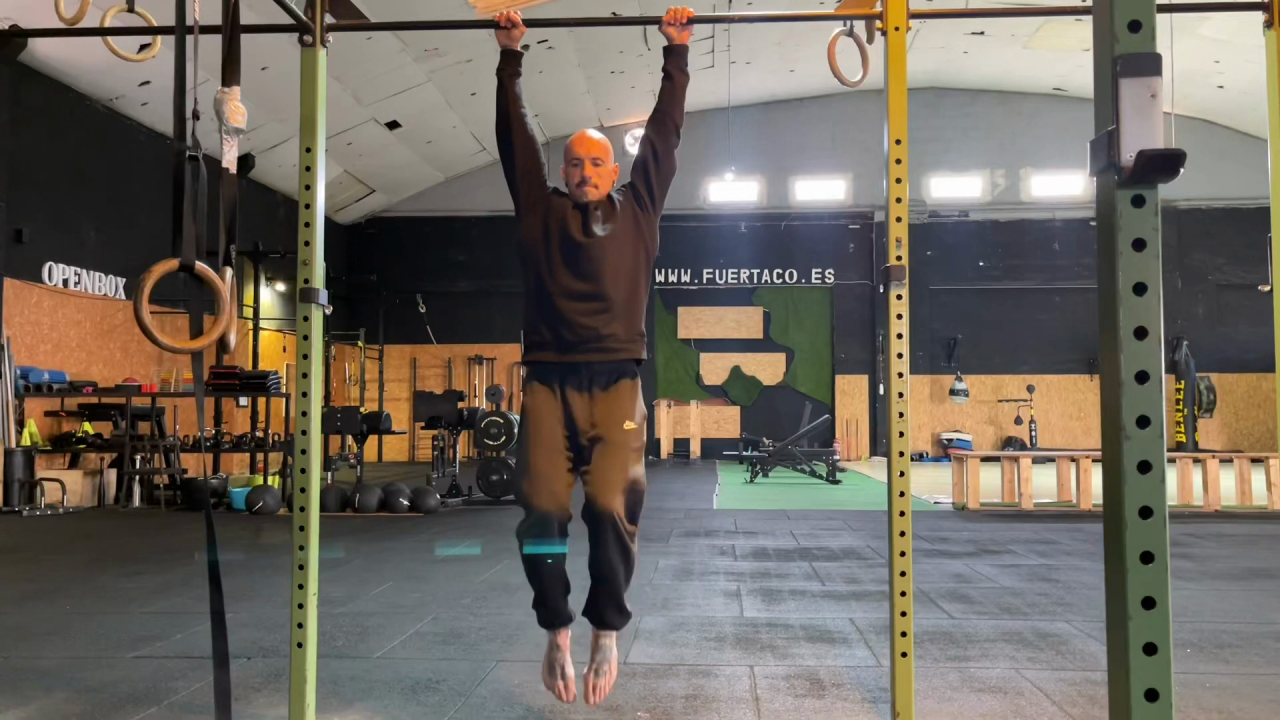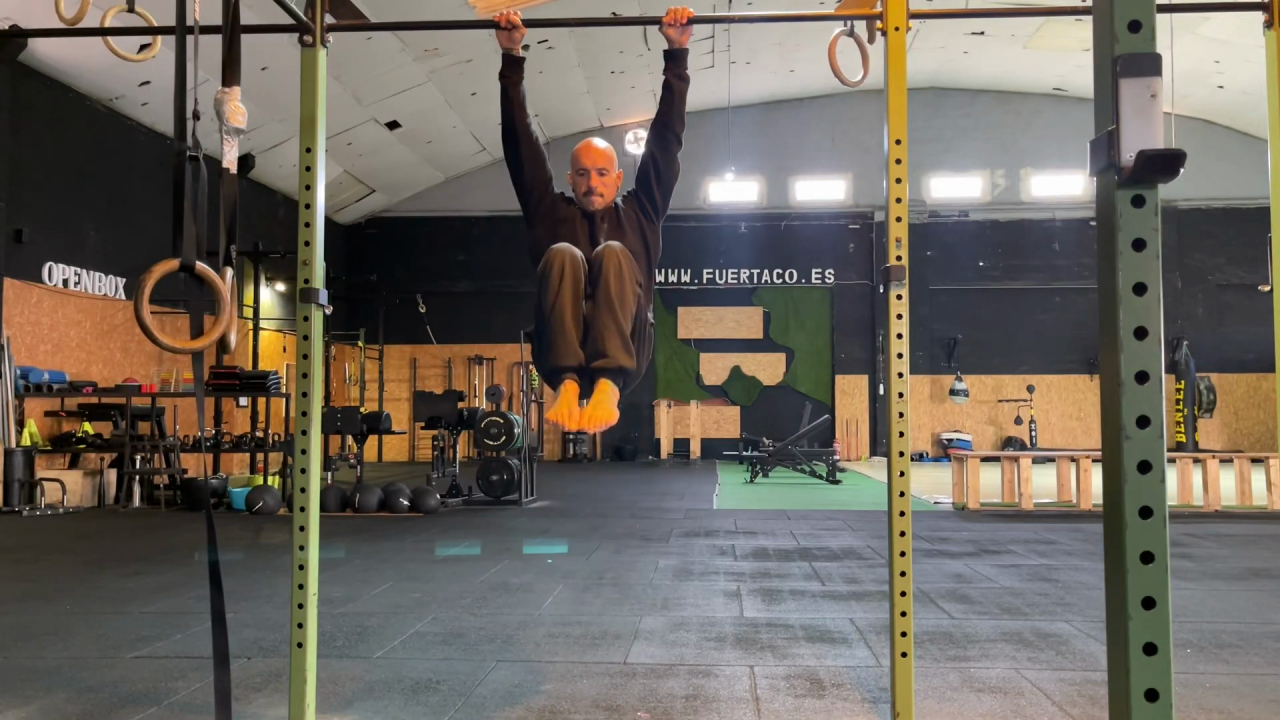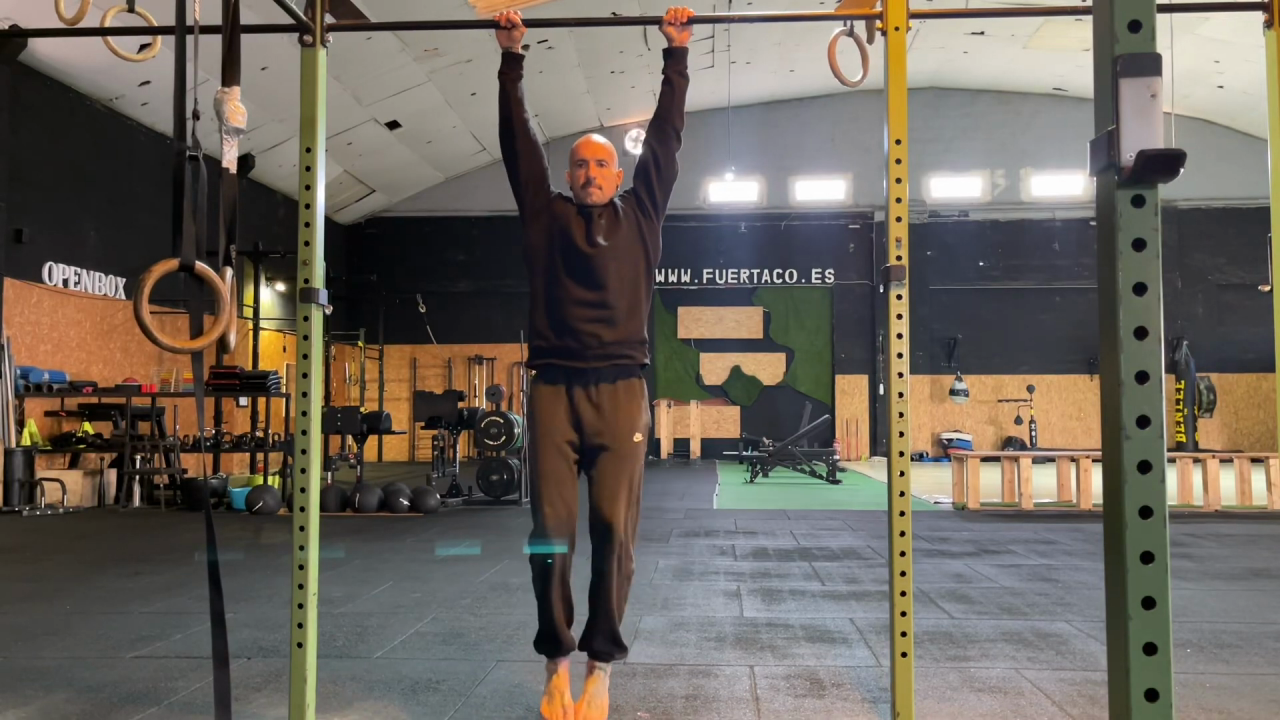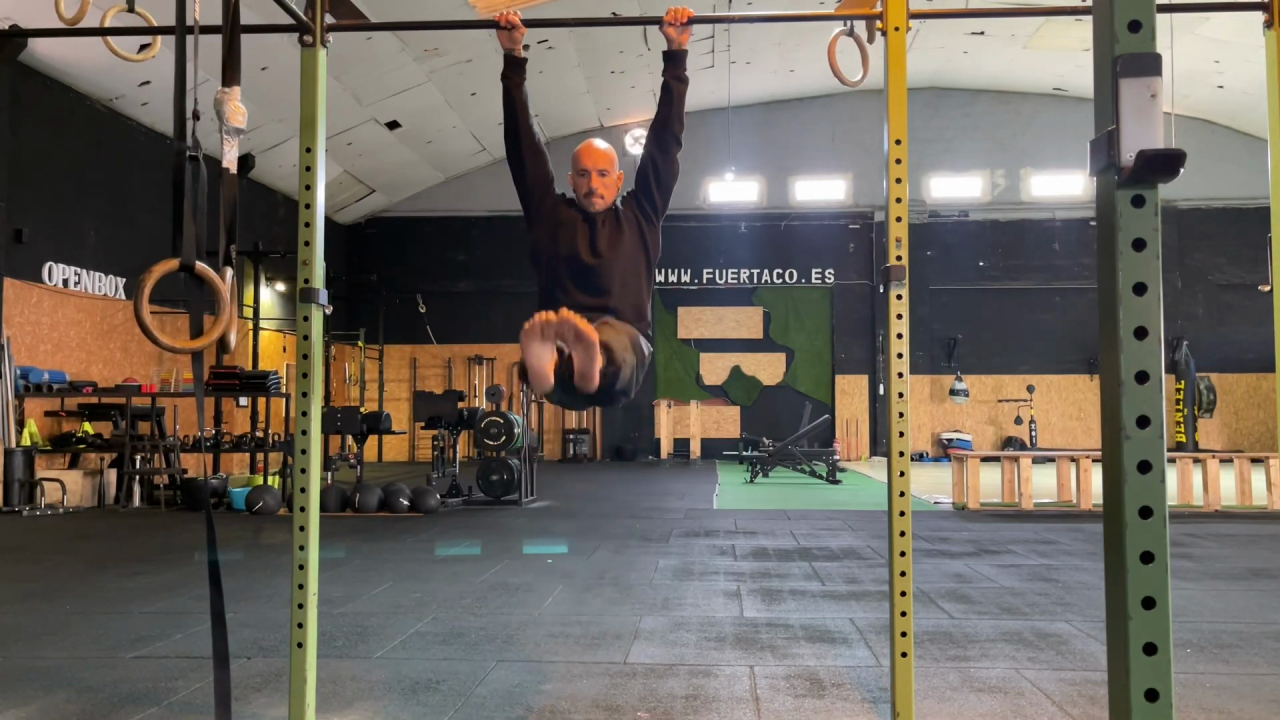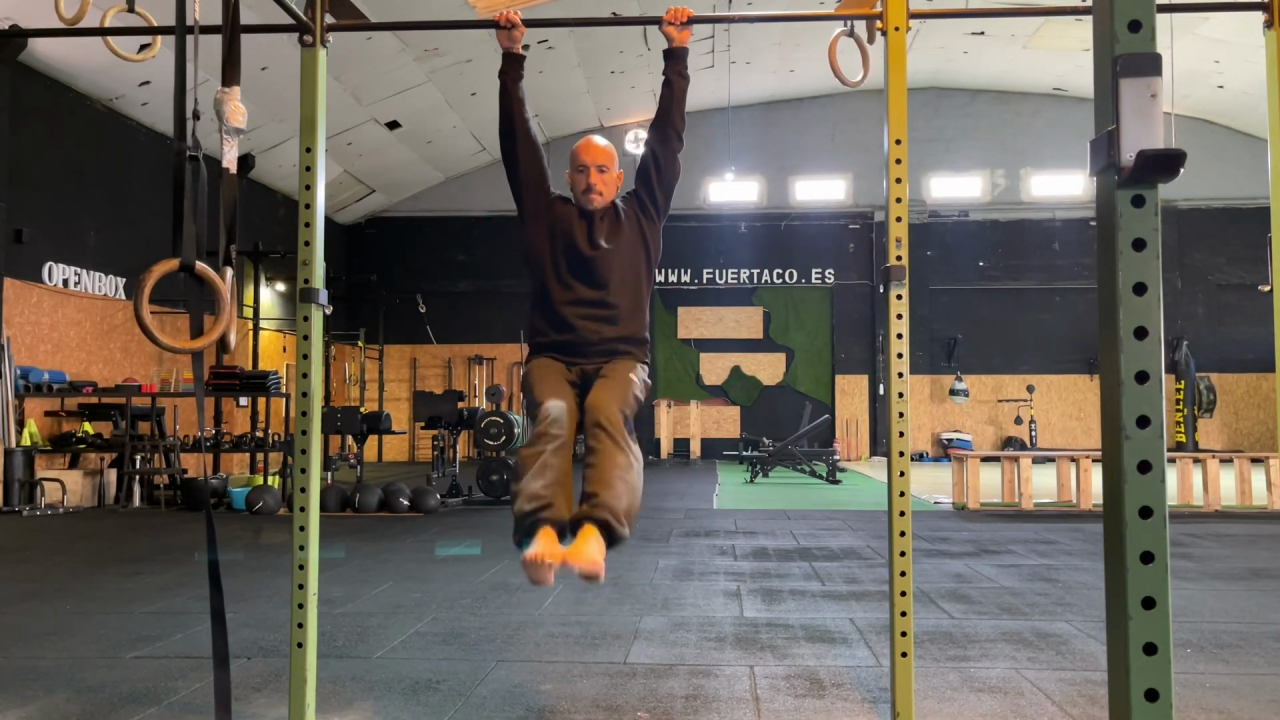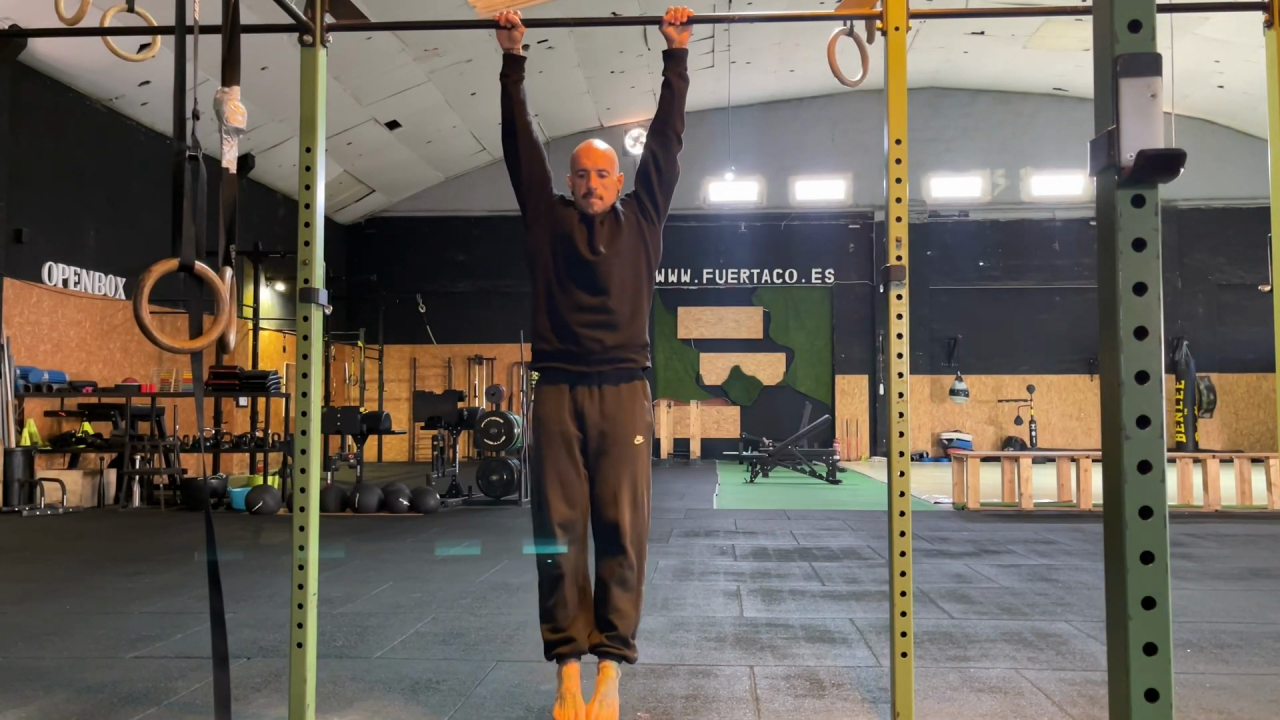
dt=0.7s
person 1, frame 1
left shoulder: (636, 208)
right shoulder: (543, 209)
left elbow: (663, 135)
right elbow: (515, 138)
left hip: (616, 384)
right hip: (549, 382)
left knee: (609, 504)
right knee: (542, 508)
left ankle: (606, 629)
right ankle: (556, 628)
person 1, frame 2
left shoulder: (640, 214)
right shoulder: (549, 214)
left elbow: (666, 140)
right elbow: (519, 141)
left wrist: (676, 54)
right wrist: (511, 57)
left hip: (626, 349)
right hip: (563, 351)
left knee: (612, 255)
right knee: (562, 256)
left ankle: (607, 381)
right ankle: (568, 382)
person 1, frame 3
left shoulder: (639, 213)
right shoulder: (547, 214)
left elbow: (665, 137)
right elbow: (517, 140)
right wrist: (511, 57)
left hip: (620, 387)
right hip: (555, 385)
left knee: (614, 525)
right knee: (552, 527)
person 1, frame 4
left shoulder: (640, 216)
right shoulder: (550, 215)
left elbow: (666, 142)
right elbow: (521, 143)
left wrist: (676, 54)
right wrist: (513, 58)
left hip: (624, 345)
right hip: (561, 346)
left knee: (609, 340)
right knee: (551, 333)
left ankle: (592, 364)
right ankle: (544, 362)
person 1, frame 5
left shoulder: (640, 214)
right shoulder: (546, 211)
left elbow: (666, 138)
right elbow: (516, 140)
left wrist: (677, 60)
right wrist: (511, 59)
left hip: (619, 357)
right hip: (553, 357)
left knee: (609, 425)
right knee: (550, 423)
left ankle: (592, 536)
right ankle: (544, 537)
person 1, frame 6
left shoulder: (640, 217)
right shoulder: (547, 218)
left elbow: (665, 139)
right elbow: (519, 141)
right wrist: (512, 59)
left hip: (623, 390)
right hip: (559, 391)
left knee: (622, 532)
right knee: (559, 533)
